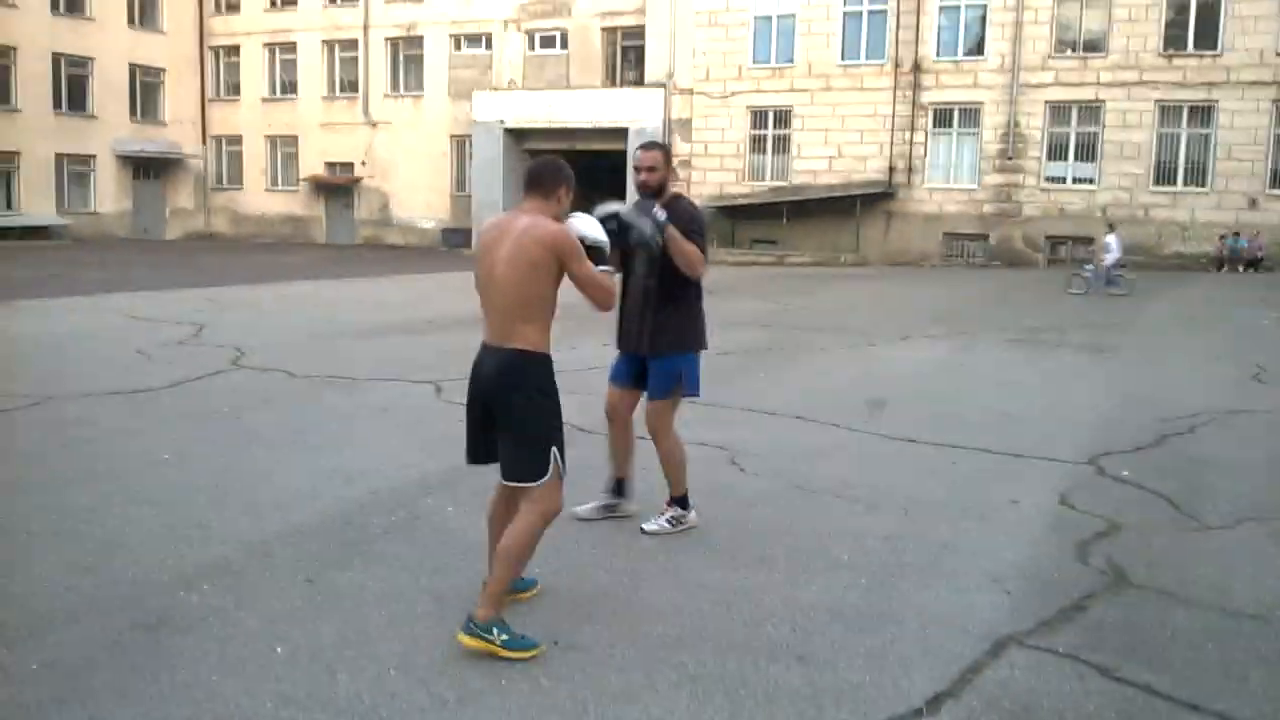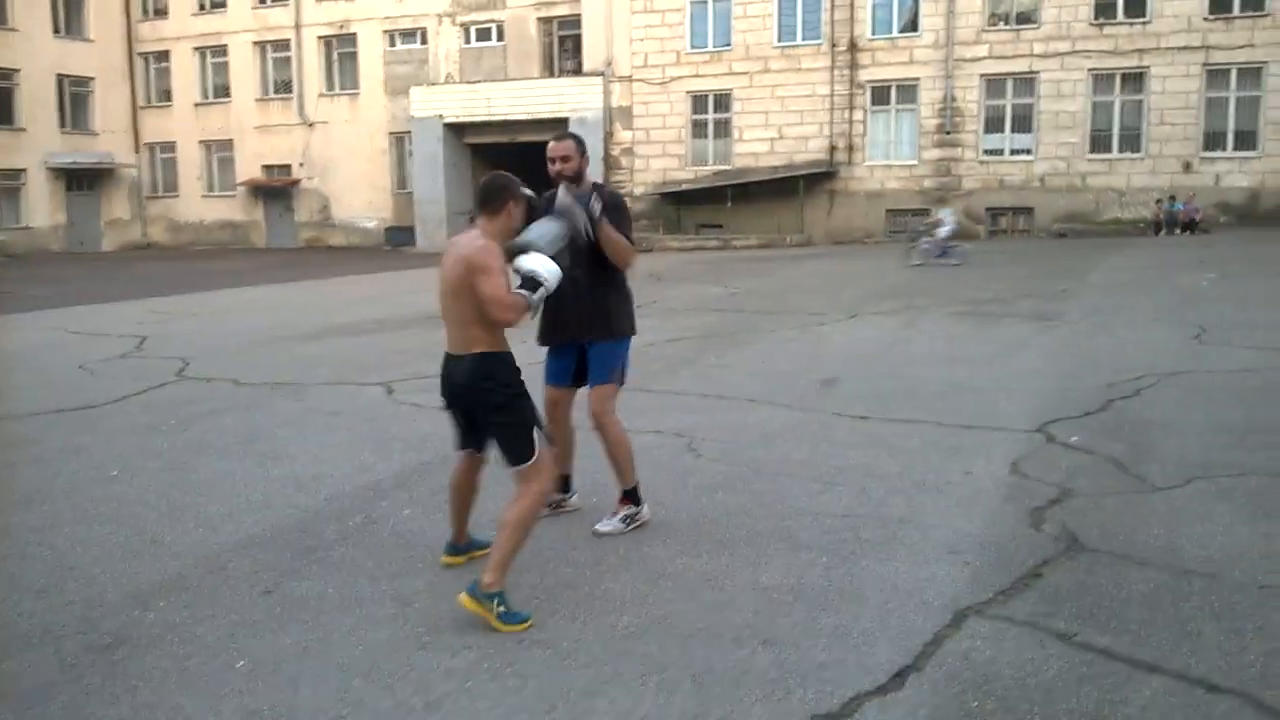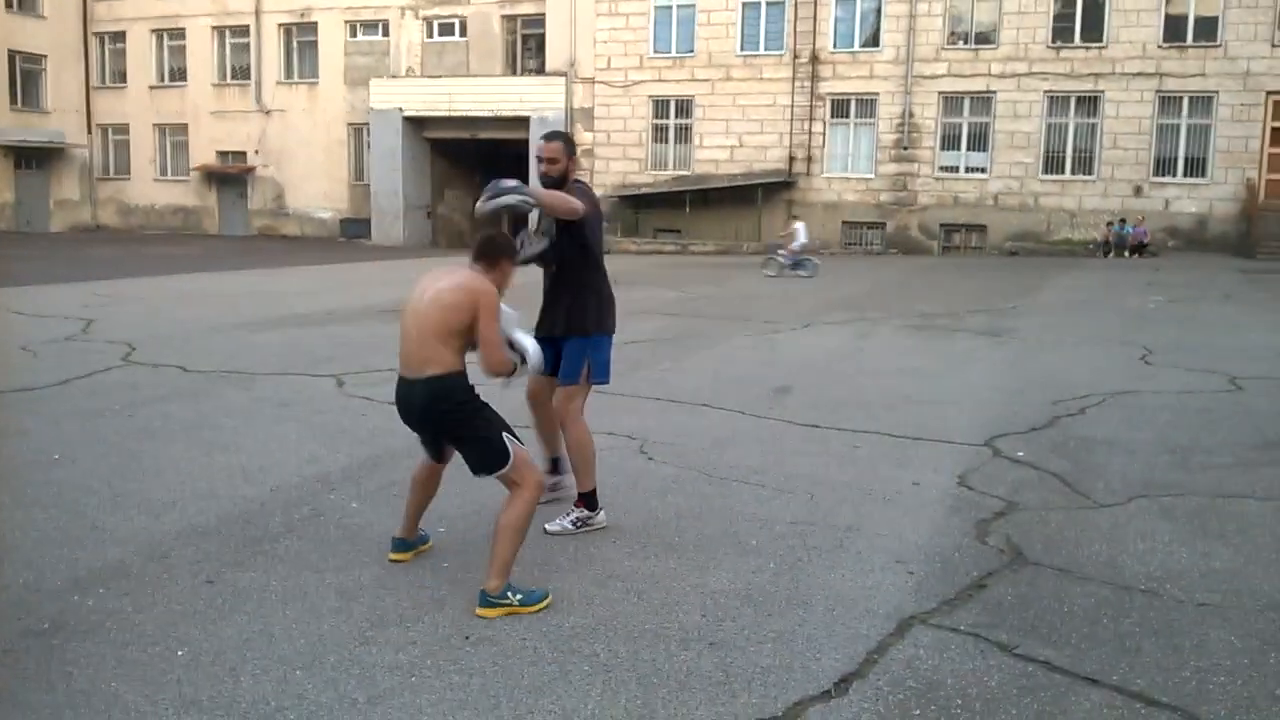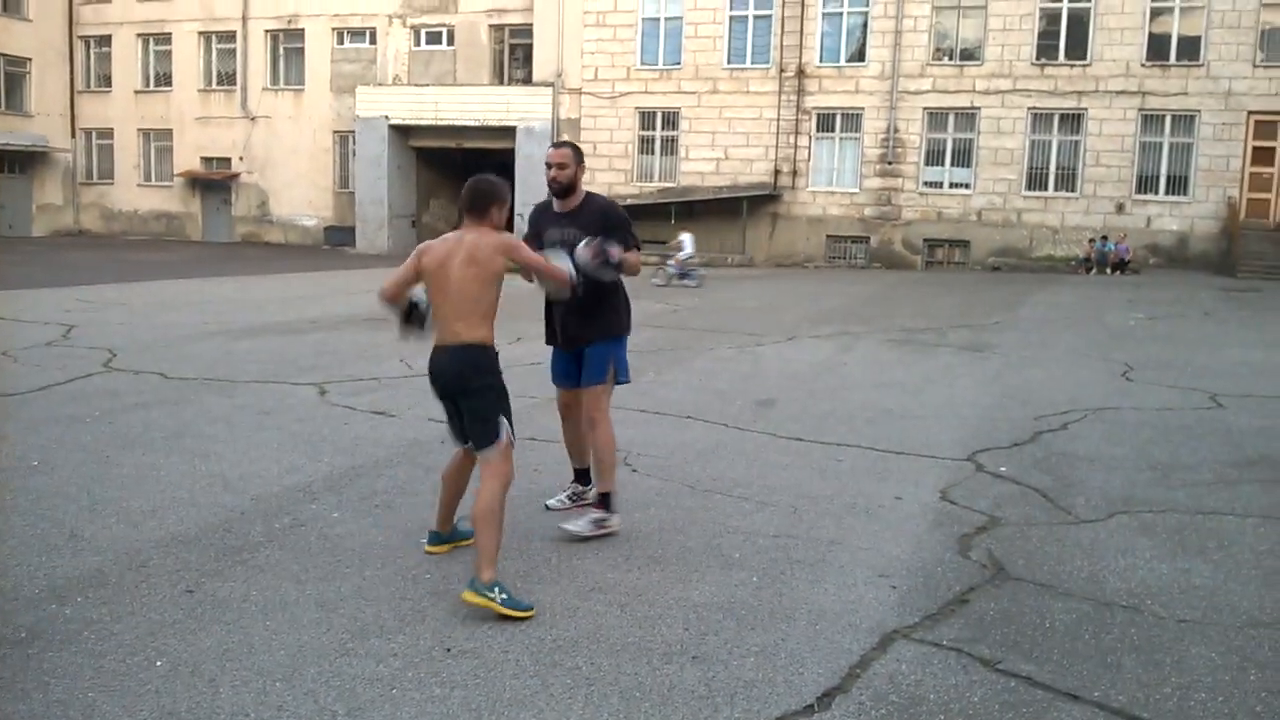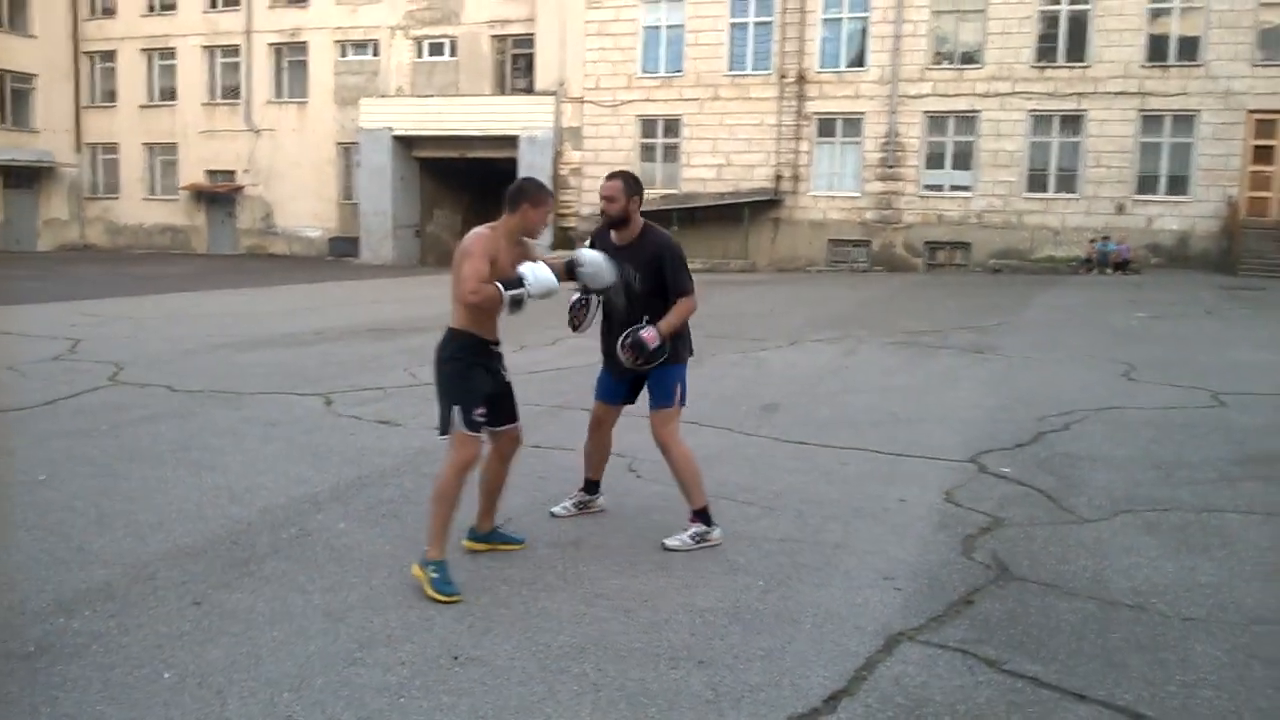
dt=0.4s
person 1, frame 1
left shoulder: (488, 230)
right shoulder: (557, 235)
right elbow: (606, 299)
right wrist: (599, 259)
left hip: (488, 363)
right hip: (526, 372)
left knee: (512, 482)
right knee: (544, 502)
left ankle: (499, 577)
right ankle: (484, 620)
person 1, frame 2
left shoulder: (459, 245)
right shoulder: (486, 252)
right elbow: (505, 313)
left wrist: (515, 288)
right wrist: (532, 294)
left hip: (455, 370)
right hip: (491, 372)
left knee: (471, 454)
right knee: (537, 480)
left ankle: (459, 542)
right ankle: (488, 588)
person 1, frame 3
left shoulder: (433, 278)
right shoulder: (484, 292)
right elbow: (493, 364)
right wrist: (515, 361)
left hip: (408, 394)
right hip: (447, 394)
left knee: (440, 455)
right knee: (528, 483)
left ankle: (405, 538)
right ankle: (496, 591)
person 1, frame 4
left shoulder: (430, 249)
right shoulder: (503, 244)
left elbow: (389, 293)
right elbow: (559, 278)
left wrist: (412, 310)
right wrist: (564, 272)
left hip: (441, 363)
right hip: (476, 365)
left knee: (470, 448)
right knee: (497, 470)
left ankle: (443, 531)
right ankle: (485, 582)
person 1, frame 5
left shoulder: (517, 246)
right shoulder: (481, 240)
left elbow: (543, 269)
right elbow: (471, 294)
left wrist: (572, 267)
right wrist: (515, 290)
left hip: (488, 352)
right hip: (462, 354)
left knee: (508, 439)
right knee: (464, 453)
left ankle: (483, 529)
right ankle: (431, 559)
person 2, frame 1
left shoulder: (685, 213)
right shoulder: (635, 210)
left elbow: (696, 268)
right elbow: (621, 263)
left wrist: (663, 224)
left hip: (674, 336)
right hip: (637, 332)
left knee: (658, 422)
right knee: (616, 409)
left ankle: (681, 507)
right ankle: (617, 496)
person 2, frame 2
left shoulder: (607, 201)
right shoulder: (547, 205)
left elbow: (625, 260)
left wrist: (597, 216)
left hip: (606, 324)
right hip: (563, 325)
left knee: (601, 411)
right knee: (554, 405)
left ankle: (632, 502)
right ankle: (562, 491)
person 2, frame 3
left shoulder: (578, 194)
right shoulder: (549, 198)
left elbow: (569, 208)
left wrist: (523, 192)
left hip: (587, 320)
right hip: (558, 316)
left knee: (567, 409)
right knee: (537, 394)
left ankle: (589, 508)
right ankle: (556, 475)
person 2, frame 4
left shoulder: (605, 211)
right shoulder: (541, 214)
left elbow: (634, 262)
left wrist: (617, 260)
left hip: (604, 325)
right hip: (564, 326)
left knee: (594, 412)
right knee: (567, 406)
left ankle: (605, 510)
right ankle: (583, 484)
person 2, frame 5
left shoulder: (662, 246)
right shoulder: (600, 239)
left elbow: (687, 301)
left wrist: (657, 333)
left hip: (663, 351)
right hip: (620, 348)
left knee: (664, 433)
right knee: (599, 420)
left ankle: (704, 524)
right ankle: (590, 493)
